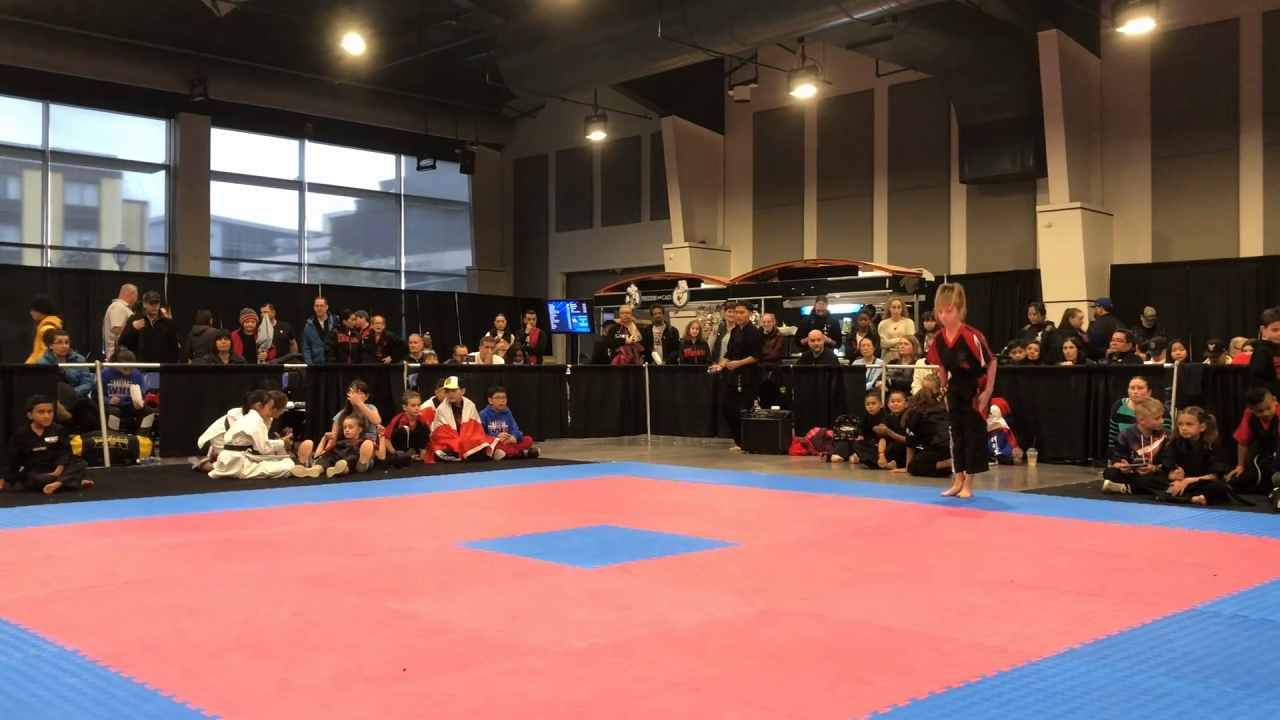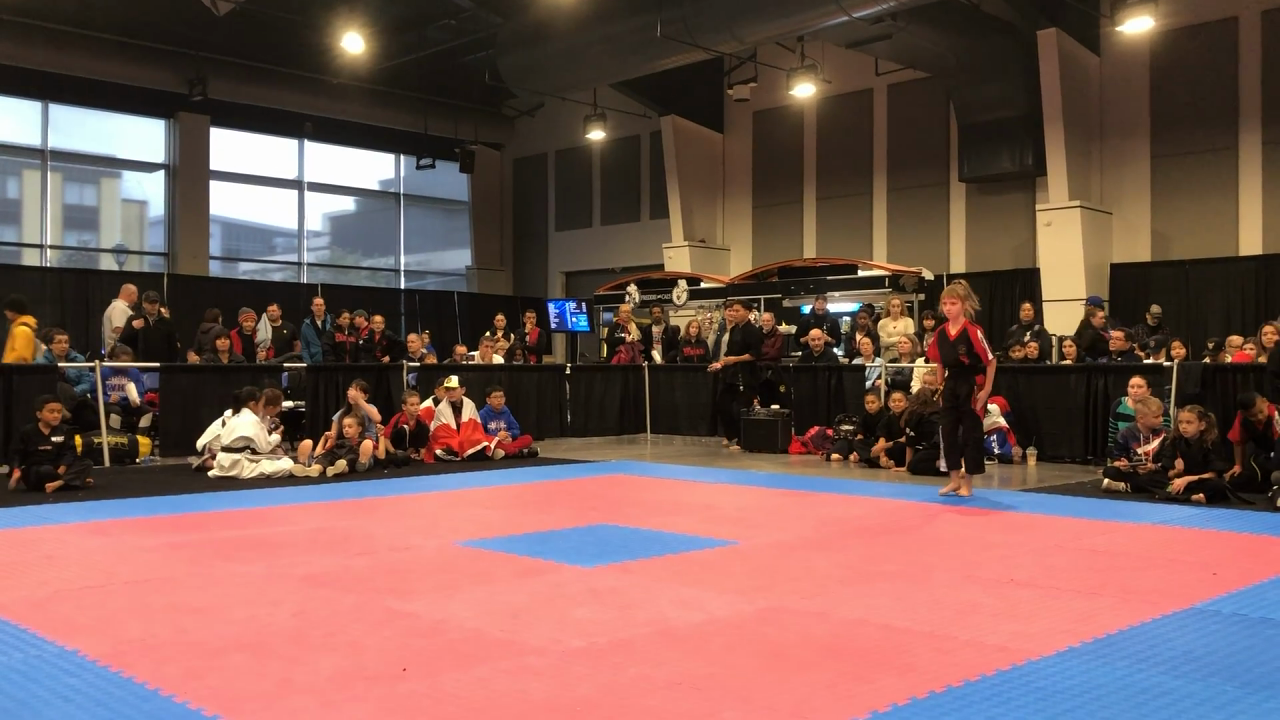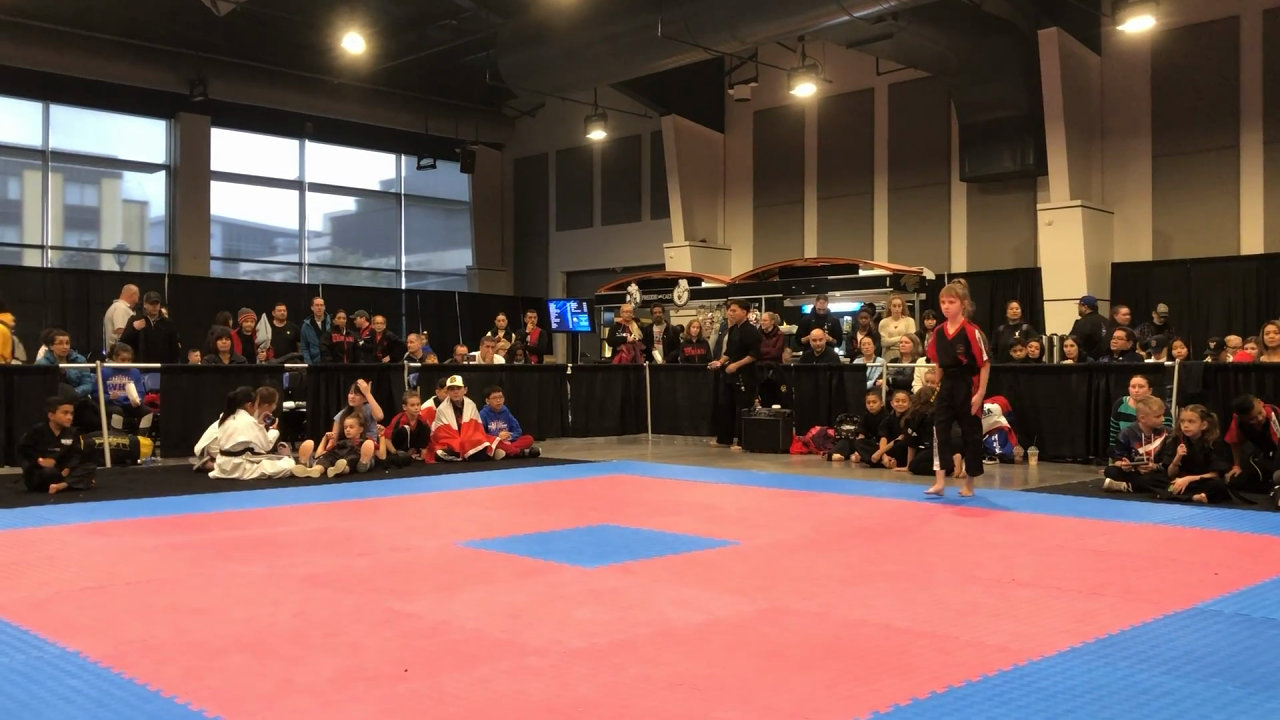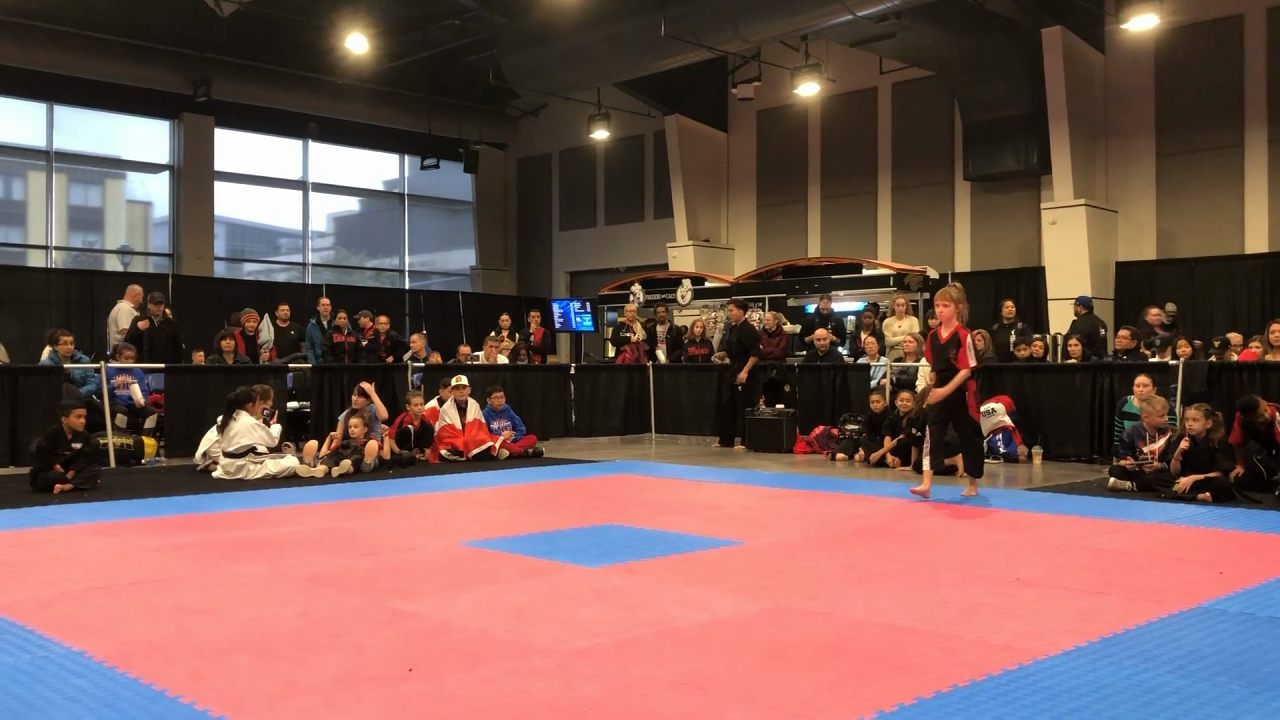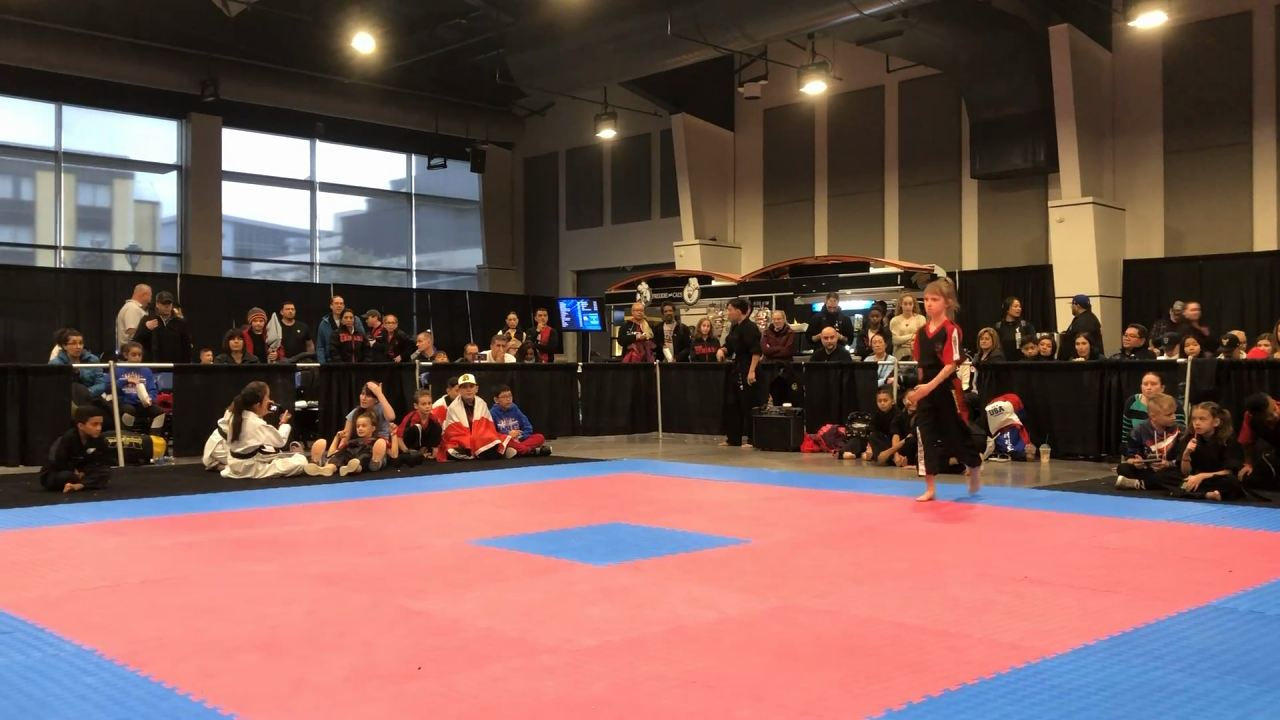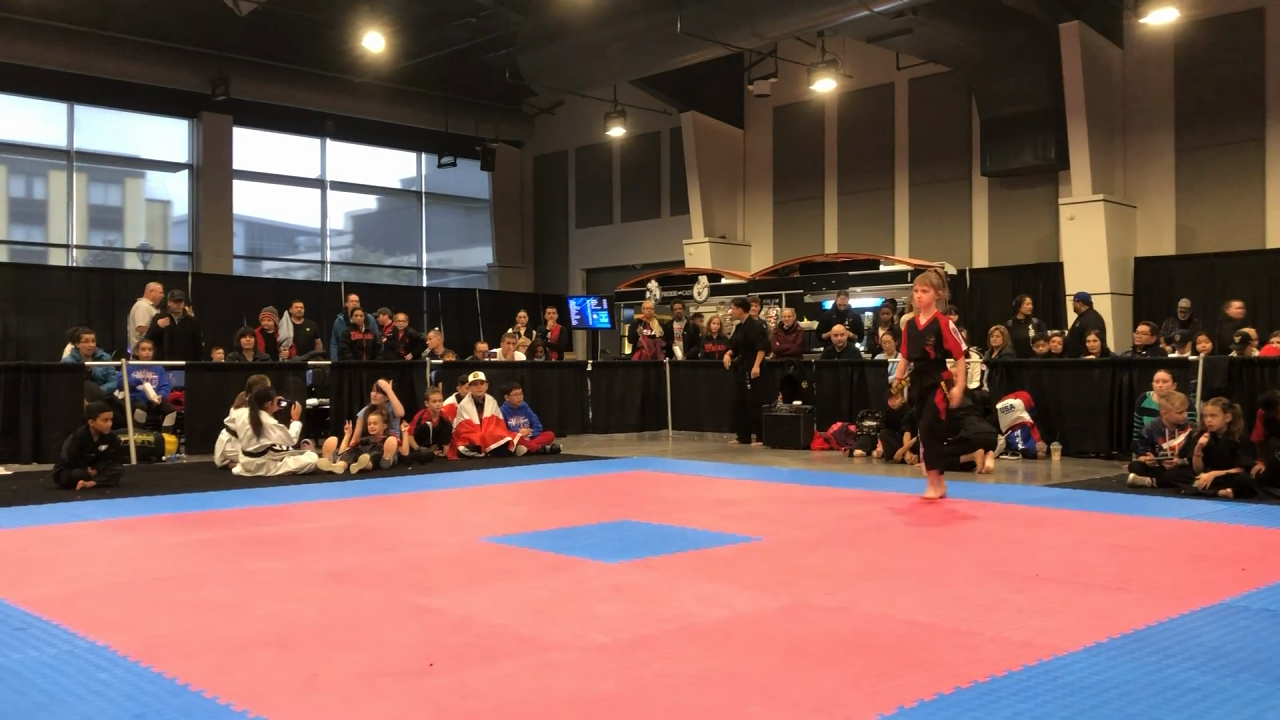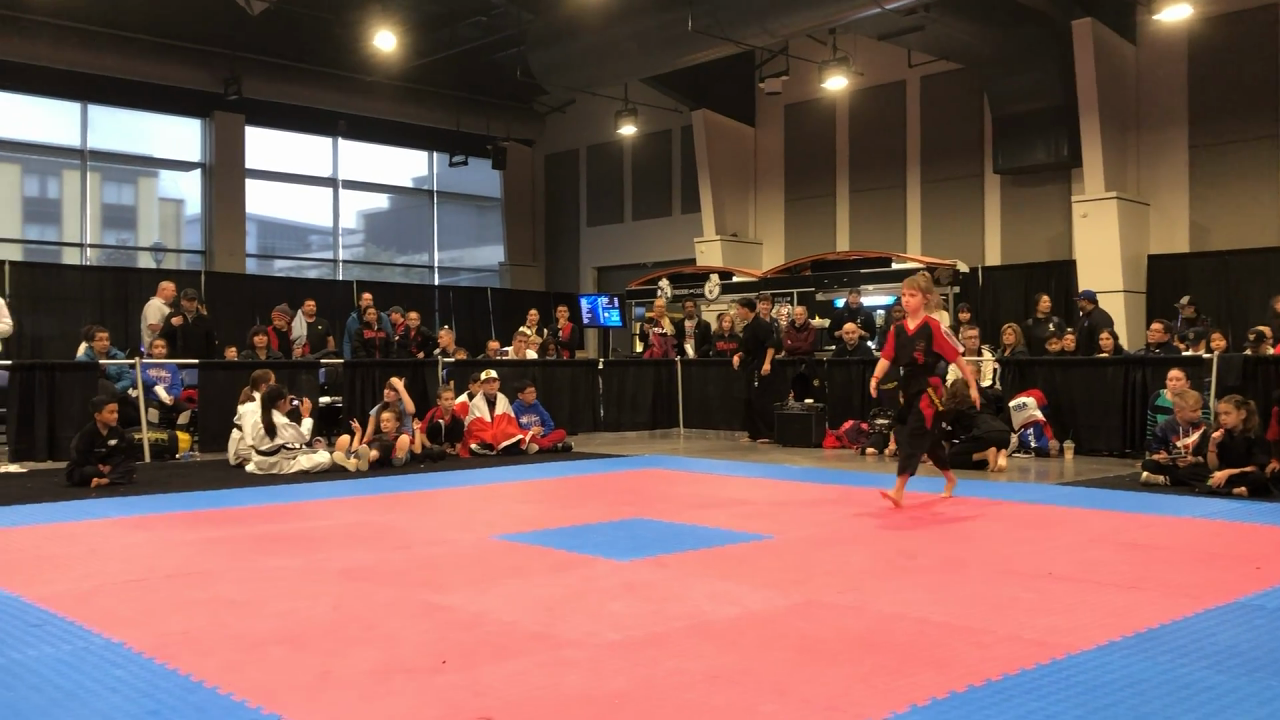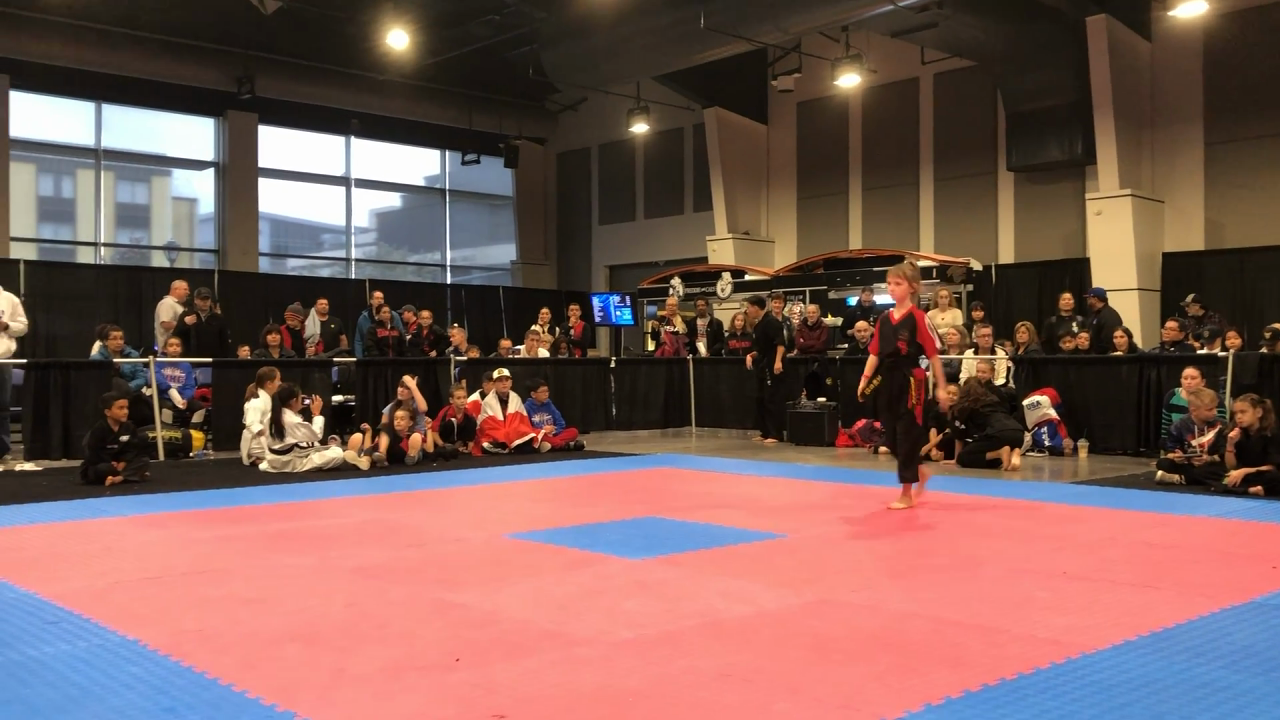
dt=0.2s
person 1, frame 1
left shoulder: (971, 336)
right shoulder: (939, 338)
left elbow: (991, 363)
left wrist: (988, 392)
right wrist: (945, 389)
left hip: (975, 388)
right hip: (955, 387)
left knee: (973, 435)
right knee: (956, 434)
left ankle: (968, 484)
right ankle: (958, 481)
person 1, frame 2
left shoulder: (974, 332)
right shoulder: (941, 333)
left elbow: (991, 362)
left wrist: (986, 390)
right wrist: (941, 387)
left hip: (971, 386)
right hip: (951, 385)
left knee: (971, 434)
right knee: (947, 432)
left ankle: (967, 483)
right ankle: (954, 480)
person 1, frame 3
left shoulder: (971, 331)
right shoulder: (938, 332)
left elbow: (984, 364)
left wrist: (980, 393)
right wrist: (937, 386)
left hip: (968, 386)
right hip: (946, 385)
left knee: (970, 435)
right knee: (940, 432)
left ankle: (969, 483)
right ankle: (940, 482)
person 1, frame 4
left shoulder: (963, 336)
right shoulder: (933, 336)
left elbow: (966, 370)
left wrist: (946, 390)
right wrist: (936, 390)
left hip: (961, 392)
right hip: (939, 392)
left knee: (969, 437)
right knee: (932, 434)
left ankle: (973, 483)
right ankle: (926, 484)
person 1, frame 5
left shoulder: (951, 330)
right shoulder: (922, 332)
left elbow: (951, 365)
left wrist: (929, 386)
right wrist: (920, 388)
left hip: (947, 390)
right hip: (927, 388)
left knee: (956, 435)
right knee: (924, 435)
left ankle: (974, 472)
right ankle: (930, 488)
person 1, frame 6
left shoulder: (943, 323)
right shoulder: (911, 324)
left elbow: (959, 356)
right elbow: (905, 356)
left wrist: (959, 386)
right wrist: (898, 379)
left hip: (938, 380)
right hip: (918, 380)
left knee: (928, 430)
right knee: (928, 433)
left ankle: (934, 483)
right ankle: (939, 485)
person 1, frame 7
left shoulder: (933, 327)
right shoulder: (898, 329)
left elbow: (956, 356)
right elbow: (886, 357)
left wrist: (972, 385)
right wrist: (875, 378)
left hip: (928, 387)
right hip: (909, 386)
left knee: (911, 435)
right knee: (927, 437)
left ankle: (898, 492)
right ankle: (950, 481)
person 1, frame 8
left shoulder: (918, 317)
right shoulder: (884, 319)
left elbow: (933, 354)
right elbow: (875, 353)
left wrist: (941, 387)
right wrist: (865, 378)
left hip: (910, 380)
right hip: (887, 379)
left knee: (907, 435)
right knee: (893, 435)
left ankle: (908, 494)
right ankle: (919, 472)
